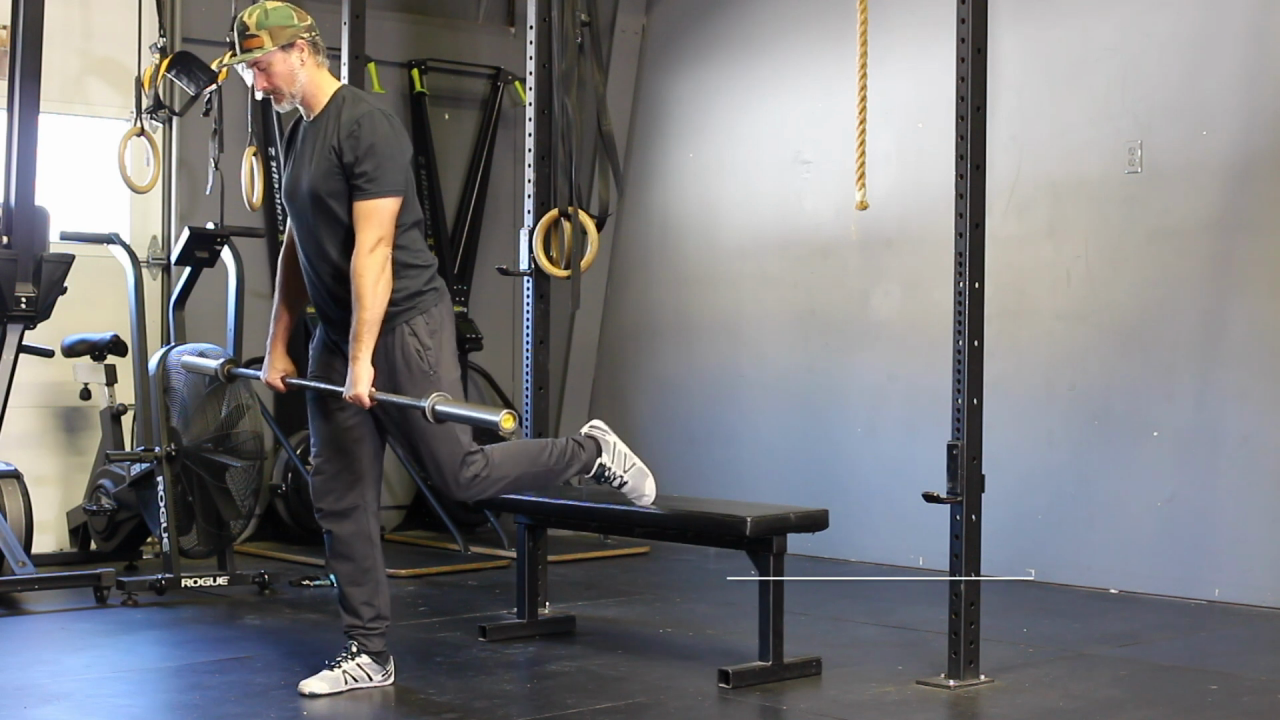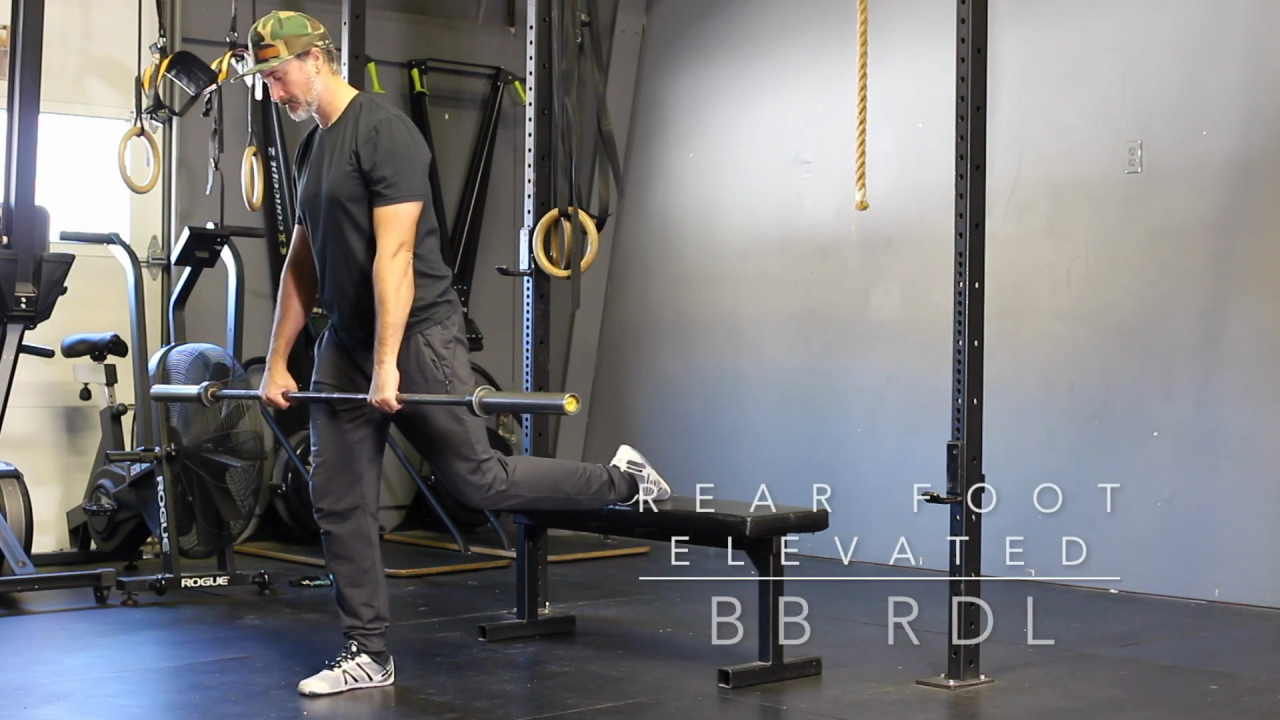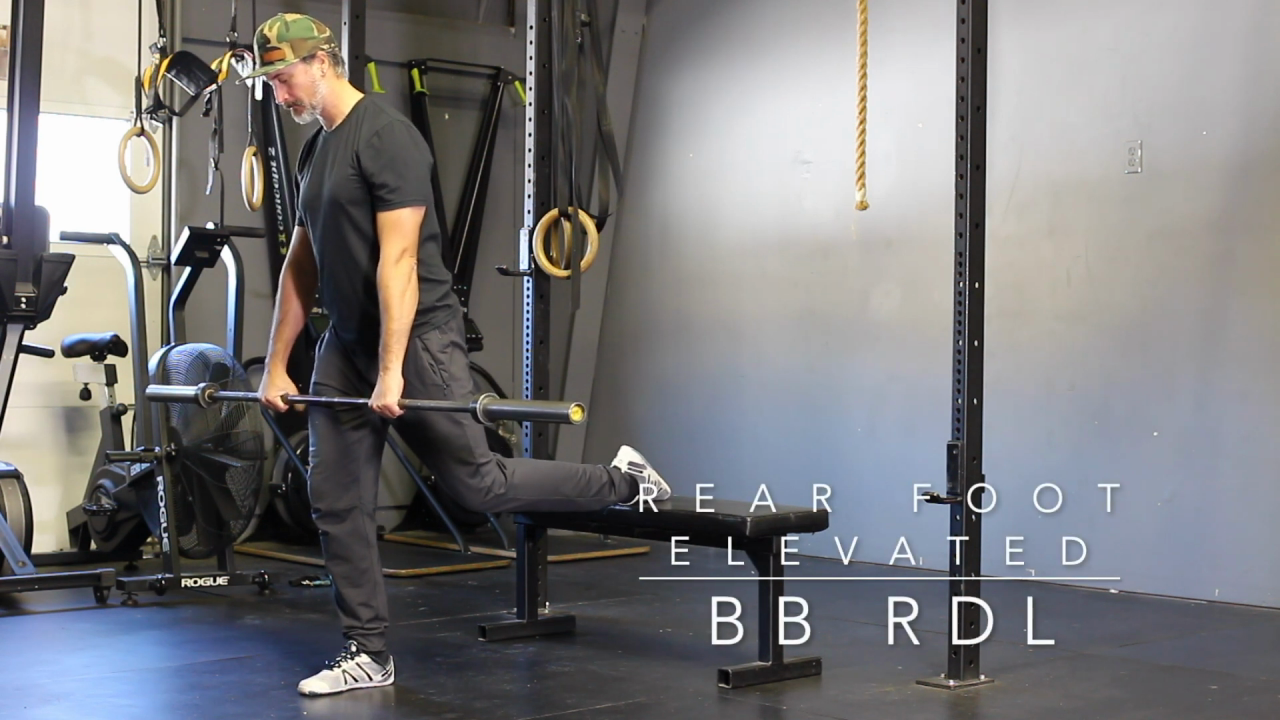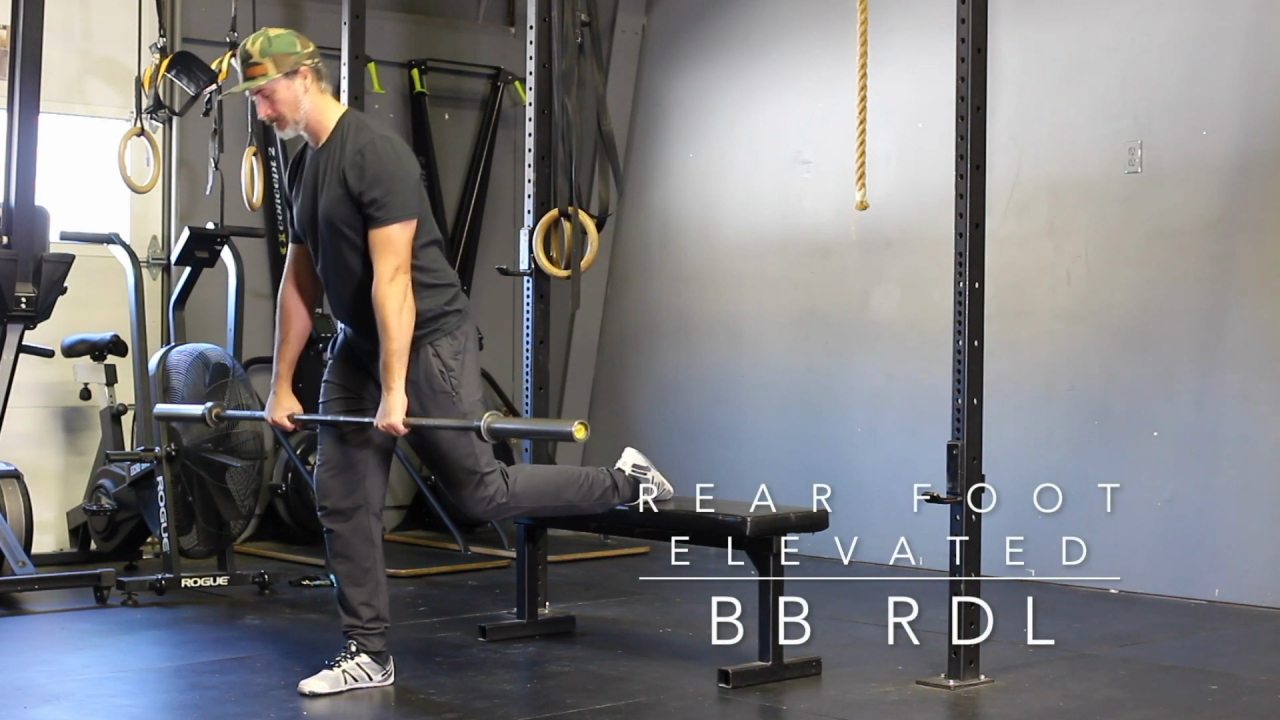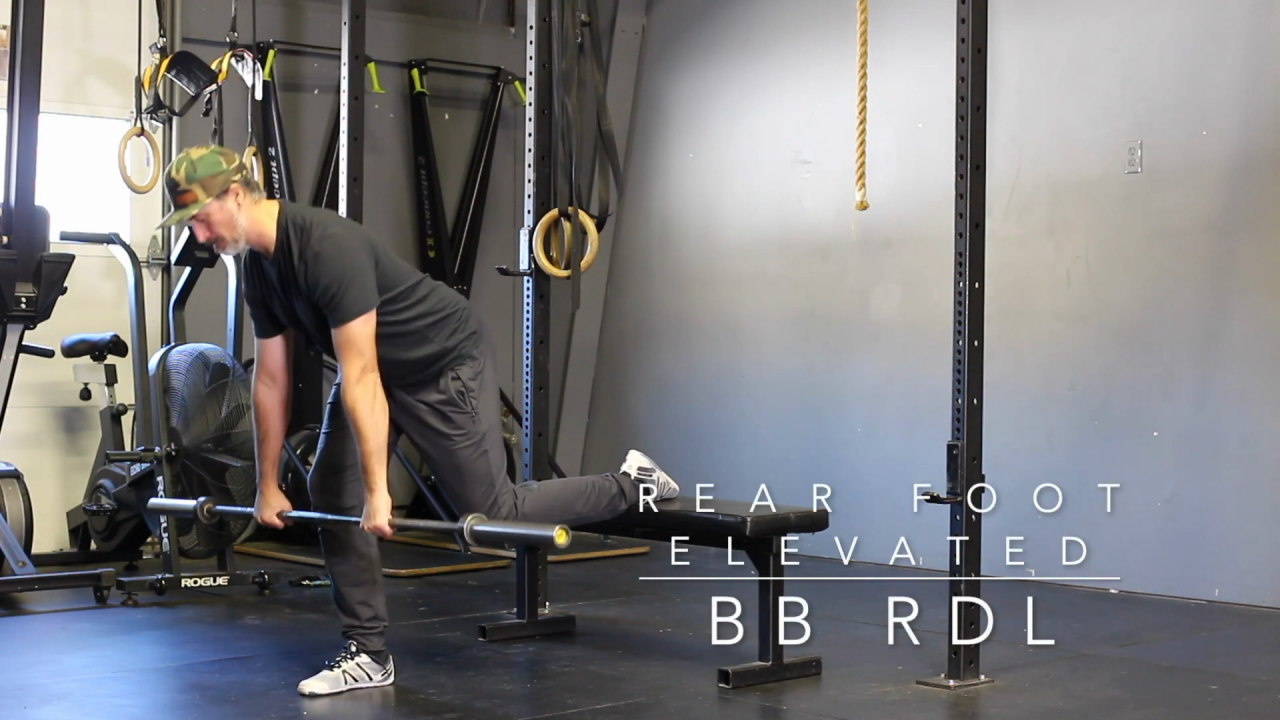
dt=1s
person 1, frame 1
left shoulder: (365, 125)
right shoulder: (299, 136)
left elbow: (374, 252)
right elbow: (297, 250)
left wrist: (362, 362)
right wrist: (276, 348)
left hip: (405, 325)
right hip: (336, 333)
left knee: (462, 473)
right knee: (339, 501)
left ankle: (593, 452)
right ankle: (368, 653)
person 1, frame 2
left shoulder: (384, 132)
right shoulder: (312, 148)
left elbow: (395, 255)
right elbow: (301, 265)
left wrist: (388, 364)
right wrist: (276, 363)
left hip: (417, 335)
right hip: (344, 342)
left knee: (480, 479)
right knee: (338, 503)
left ankle: (622, 480)
right ankle: (367, 653)
person 1, frame 3
left shoulder: (386, 137)
right shoulder: (315, 150)
left elbow: (399, 261)
right elbow: (301, 267)
left wrist: (392, 371)
right wrist: (275, 366)
left hip: (415, 339)
right hip: (345, 344)
left knee: (478, 483)
right knee: (336, 502)
left ankle: (622, 480)
right ankle: (367, 653)
person 1, frame 4
left shoulder: (375, 152)
right shoulder: (304, 167)
left elbow: (393, 279)
right elbow: (300, 282)
left wrist: (395, 391)
right wrist: (281, 385)
left hip: (428, 343)
right hip: (356, 346)
left knee: (480, 491)
right knee: (342, 501)
left ankle: (626, 482)
right ankle: (368, 654)
person 1, frame 5
left shoulder: (329, 246)
right shoulder: (258, 269)
left elbow: (360, 377)
right elbow: (271, 379)
left wrist: (377, 492)
right wrist: (267, 486)
left hip: (447, 365)
right hip: (380, 370)
left knee: (489, 512)
right knee: (332, 496)
left ankle: (631, 484)
right ankle: (367, 654)
